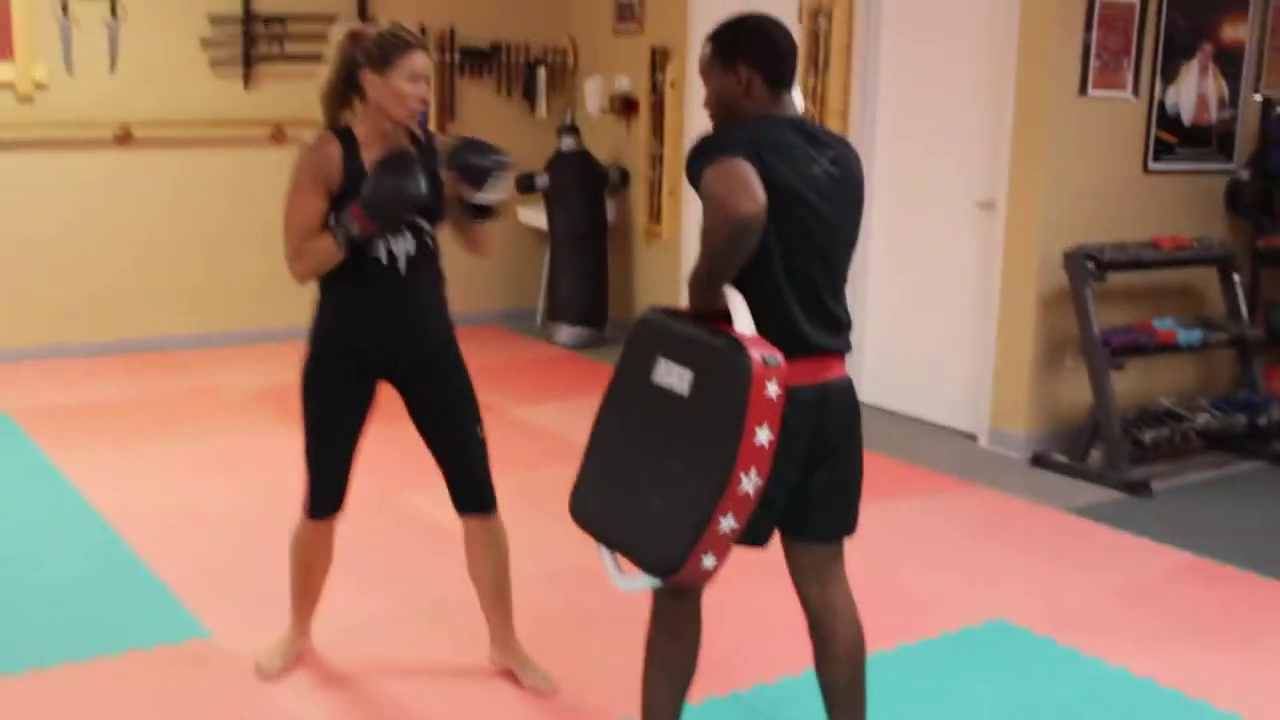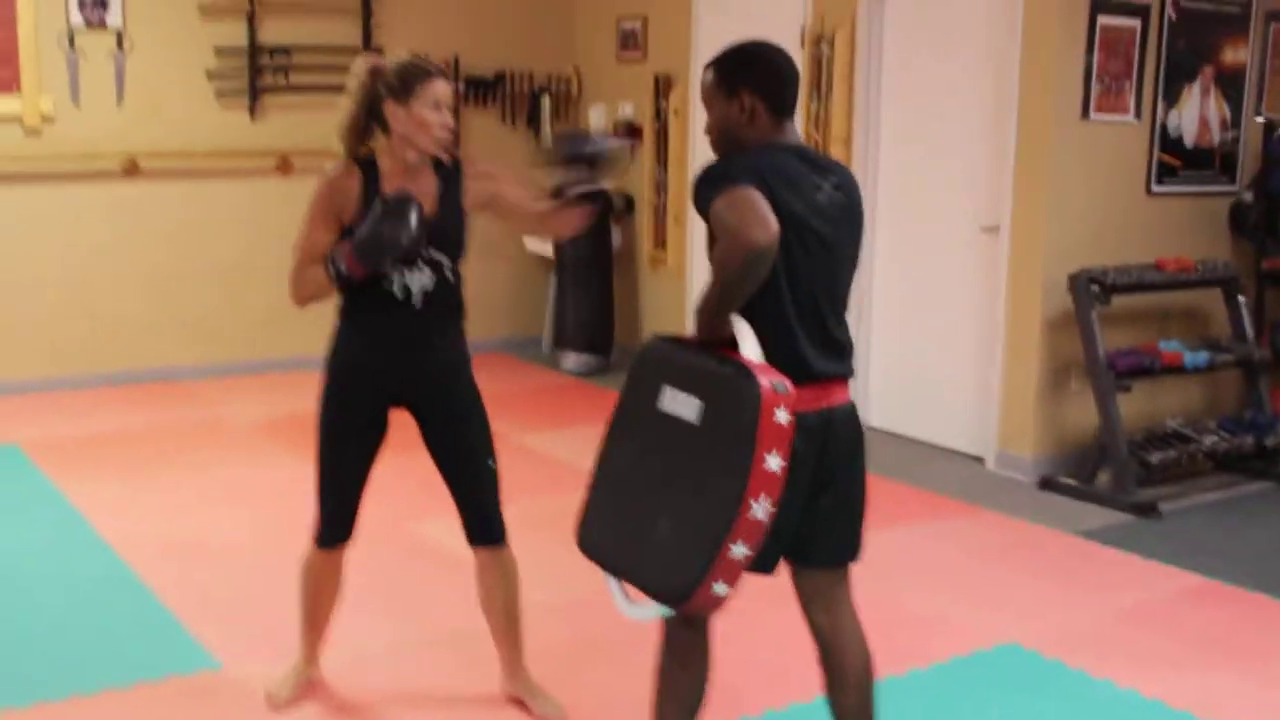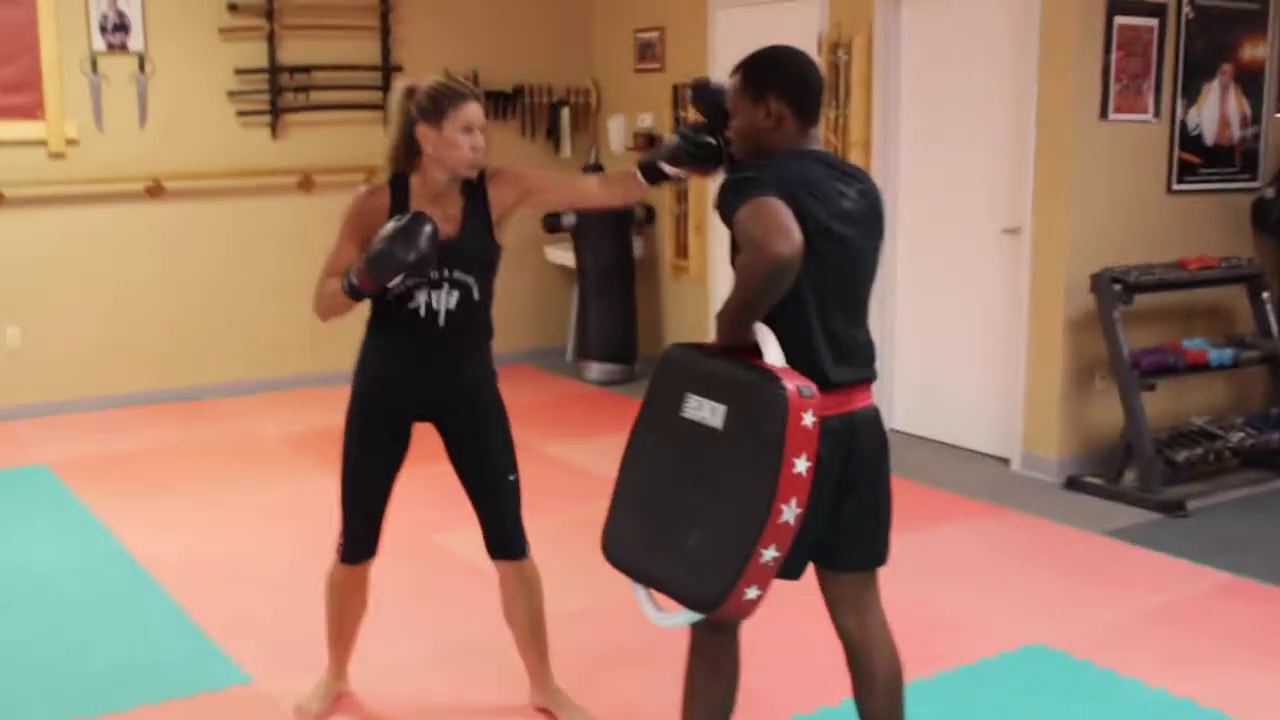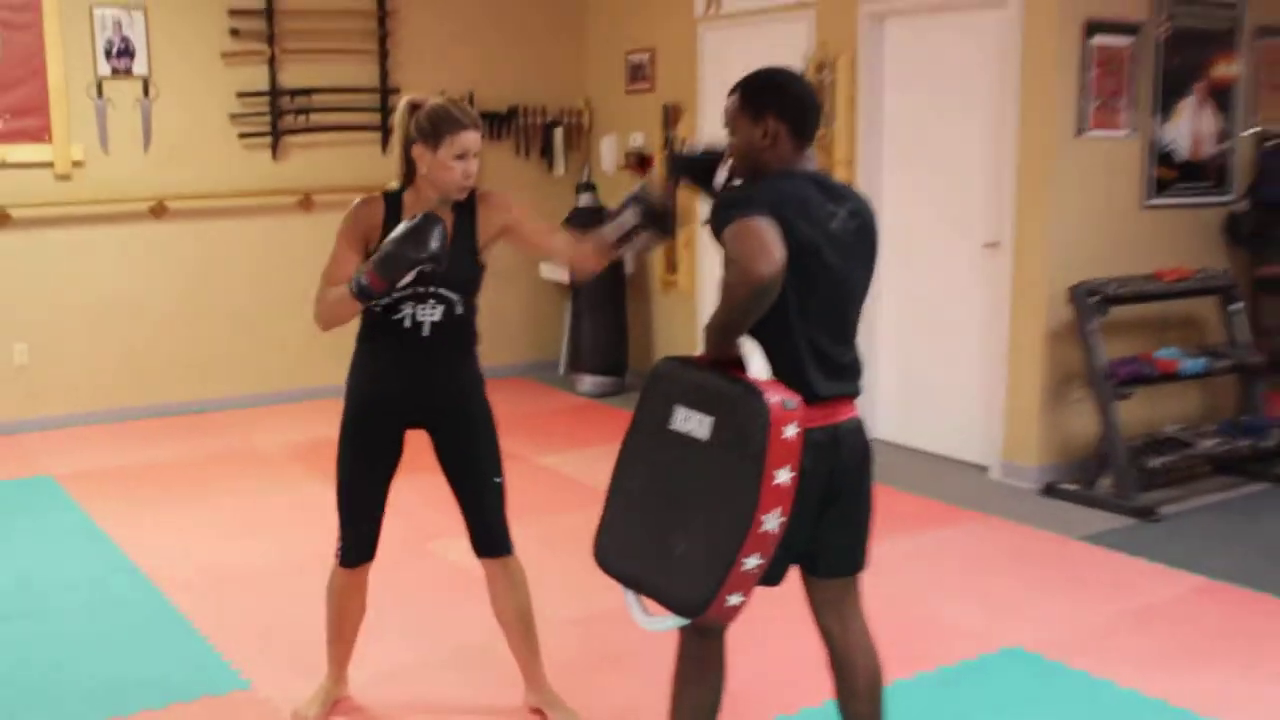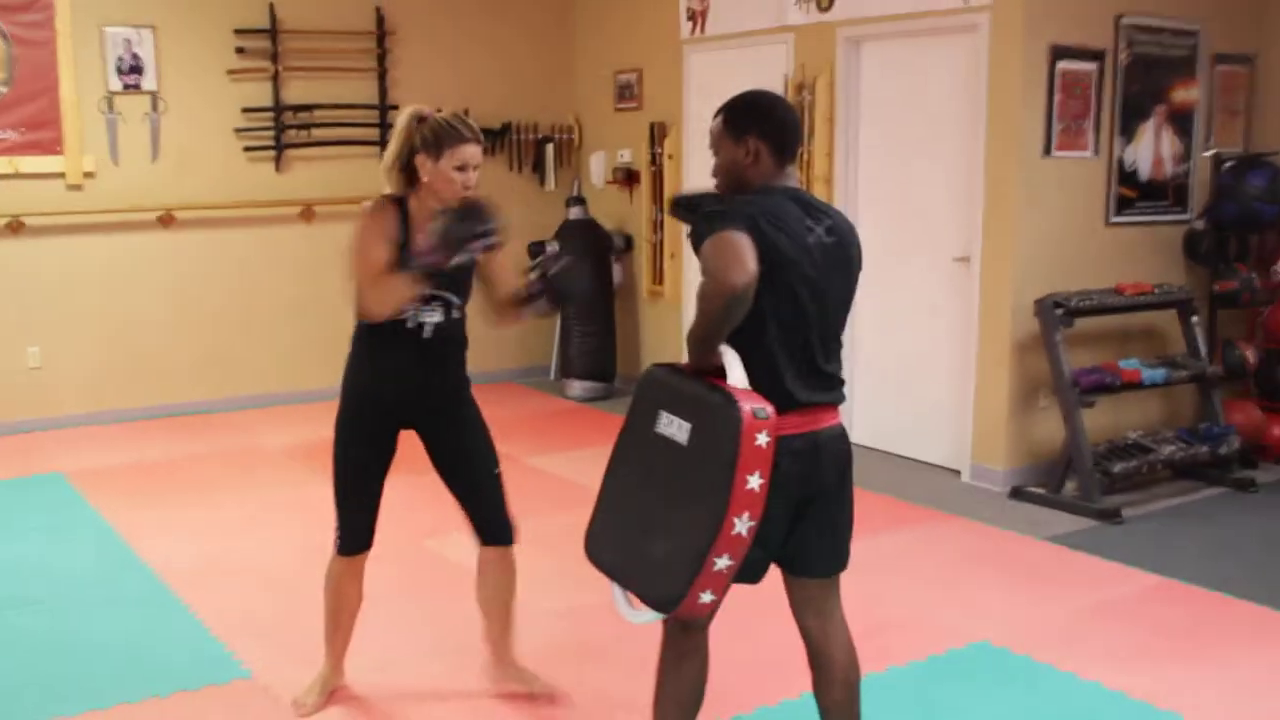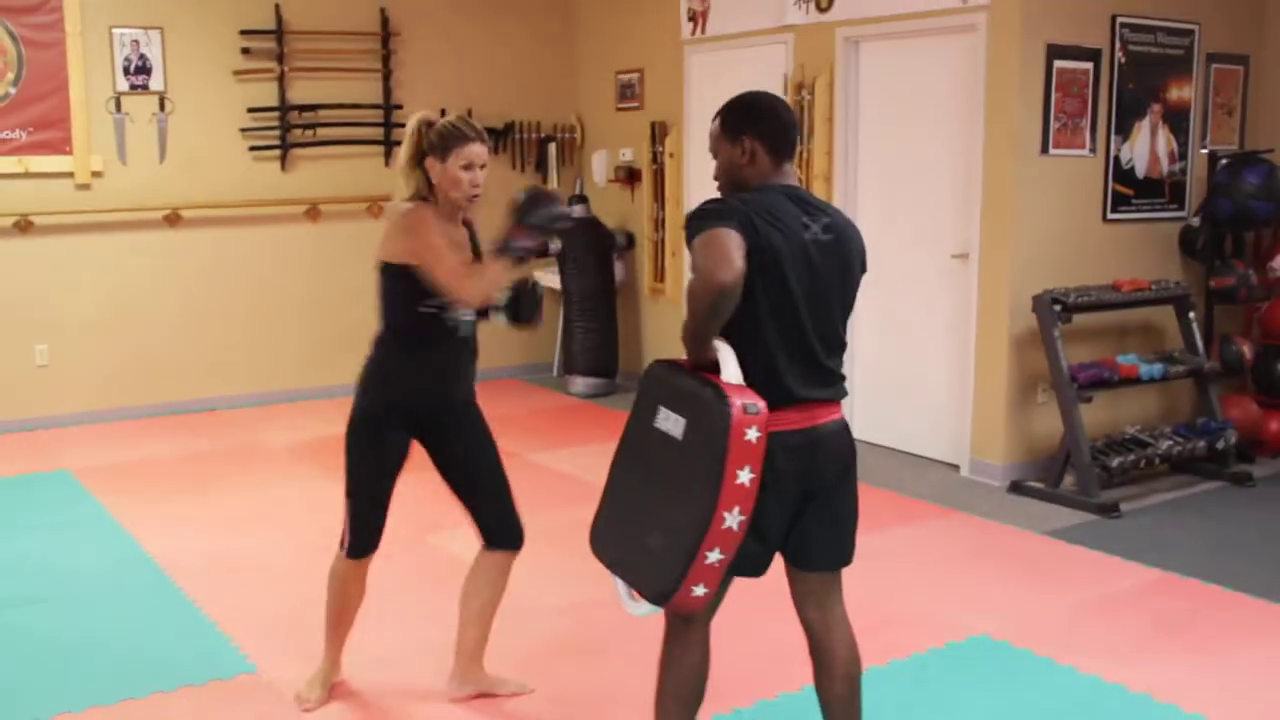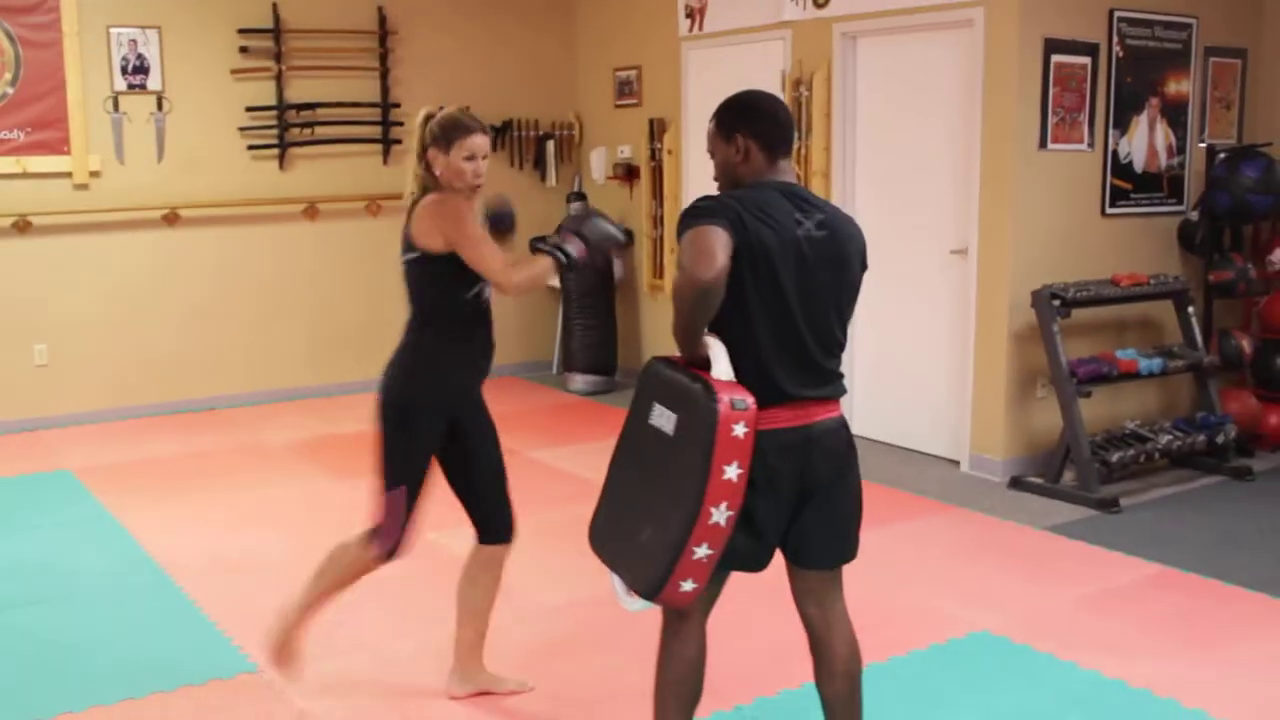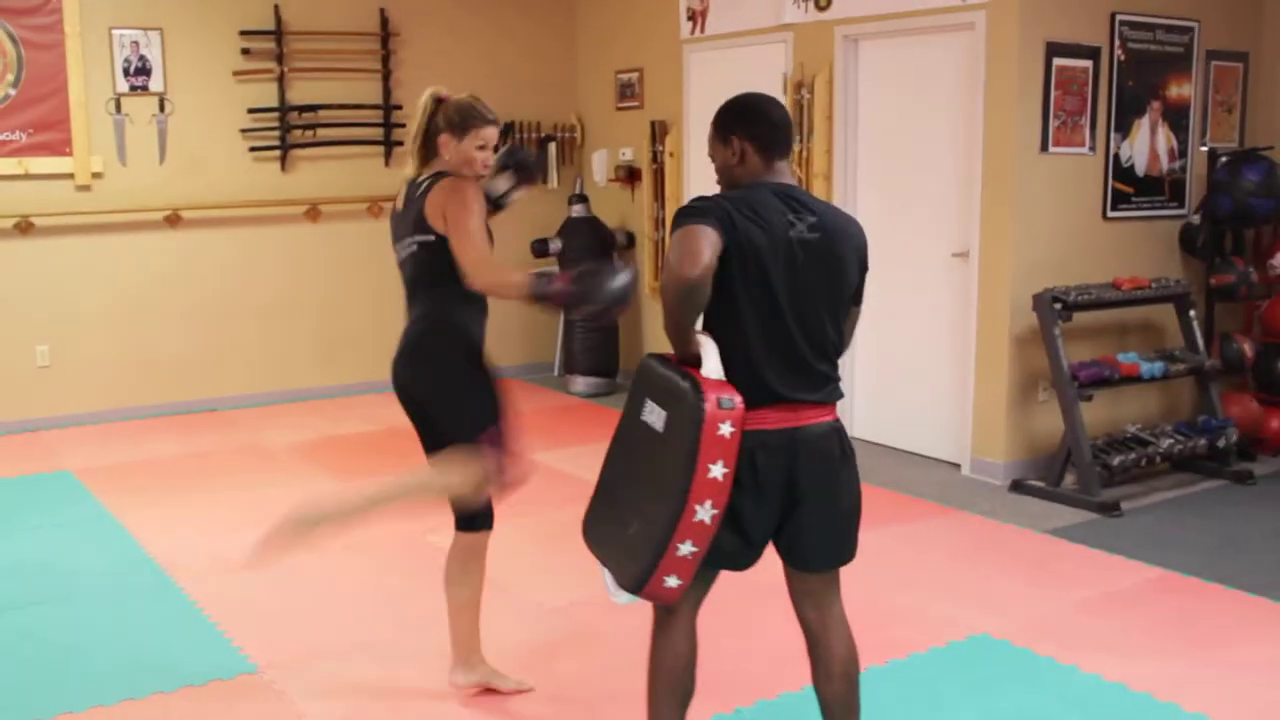
dt=0.1s
person 1, frame 1
left shoulder: (727, 147)
right shoulder: (841, 158)
left elbow: (742, 207)
left wrist: (702, 294)
right hip: (829, 392)
right knee: (824, 579)
person 1, frame 2
left shoulder: (733, 176)
right shoulder: (841, 185)
left elbow: (754, 237)
left wrist: (709, 318)
right hip: (833, 416)
right knee: (831, 606)
person 1, frame 3
left shoulder: (756, 184)
right shoulder: (863, 190)
left elbow: (778, 248)
left wrist: (731, 324)
right hip: (857, 421)
right knee: (859, 610)
person 1, frame 4
left shoulder: (749, 202)
right shoulder: (858, 212)
left elbow: (760, 267)
left wrist: (718, 338)
right hip: (842, 434)
left knee: (705, 615)
right knee: (842, 615)
person 1, frame 5
left shoulder: (730, 217)
right shoulder: (840, 231)
left elbow: (735, 279)
left wrist: (699, 346)
right hip: (824, 440)
left knee: (687, 613)
right knee: (821, 615)
person 1, frame 6
left shoulder: (728, 216)
right shoulder: (845, 232)
left elbow: (720, 275)
left wrist: (696, 345)
right hip: (826, 436)
left knee: (689, 609)
right knee: (824, 609)
person 1, frame 7
left shoulder: (719, 213)
right shoulder: (845, 230)
left elbow: (703, 274)
left wrist: (689, 342)
left hip: (747, 438)
right hip: (825, 435)
left knee: (686, 605)
right knee: (824, 606)
person 1, frame 8
left shoulder: (715, 214)
right shoulder: (845, 231)
left elbow: (686, 271)
left wrist: (683, 343)
left hip: (740, 437)
right hip: (820, 436)
left knee: (677, 600)
right knee: (822, 608)
person 2, frame 1
left shoulder: (427, 149)
right shoulder: (325, 155)
left elbow: (478, 244)
right elbow: (300, 263)
left wrist: (480, 199)
right wrist: (361, 219)
left hip: (426, 338)
right hip: (345, 344)
left knee: (477, 496)
right knee: (323, 503)
left ankle: (505, 646)
right ankle: (298, 633)
person 2, frame 2
left shoulder: (459, 177)
right shoulder: (344, 184)
left elbow: (553, 221)
right elbow: (302, 290)
right wrist: (355, 257)
left hip: (439, 370)
right hip: (358, 370)
left knee: (488, 531)
right knee: (332, 533)
right ankle: (307, 662)
person 2, frame 3
left shoulder: (499, 191)
right shoulder: (377, 202)
left elbow: (604, 190)
right elbow: (324, 304)
left wrist: (671, 159)
right wrist: (367, 275)
left hip: (466, 384)
right hip: (386, 385)
left knee: (509, 545)
right knee: (357, 548)
person 2, frame 4
left shoulder: (488, 213)
right shoulder: (371, 214)
left elbow: (579, 256)
right elbow: (324, 314)
right wrist: (378, 274)
left hip: (456, 392)
right hip: (379, 392)
left knee: (494, 546)
right knee: (355, 553)
person 2, frame 5
left shoulder: (469, 223)
right shoulder: (380, 217)
left elbow: (502, 307)
right elbow: (376, 306)
left wrist: (536, 291)
right wrist: (436, 260)
left hip: (444, 393)
right hip: (372, 393)
left knee: (496, 530)
right knee: (353, 543)
left ankle: (504, 666)
person 2, frame 6
left shoulder: (459, 228)
right shoulder: (418, 221)
right elbow: (467, 289)
left wrist: (510, 288)
right wrist: (523, 244)
left hip: (448, 401)
right hip: (390, 399)
left knee: (504, 535)
right knee: (359, 545)
left ankle: (468, 672)
right ankle: (327, 668)
person 2, frame 7
left shoulder: (459, 214)
right shoulder: (442, 207)
right elbow: (509, 278)
left wrist: (493, 233)
right wrist: (563, 249)
left hip: (457, 393)
right hip: (423, 387)
left knee: (497, 530)
right knee: (386, 539)
left ankle: (468, 669)
right ankle: (295, 621)
person 2, frame 8
left shoulder: (419, 190)
right shoulder: (451, 197)
right elbow: (484, 278)
left wrist: (497, 191)
right wrist: (569, 285)
left hip: (424, 365)
right hip: (444, 360)
left knee: (476, 518)
right knee: (486, 473)
left ankle: (468, 663)
right ankle: (321, 517)
